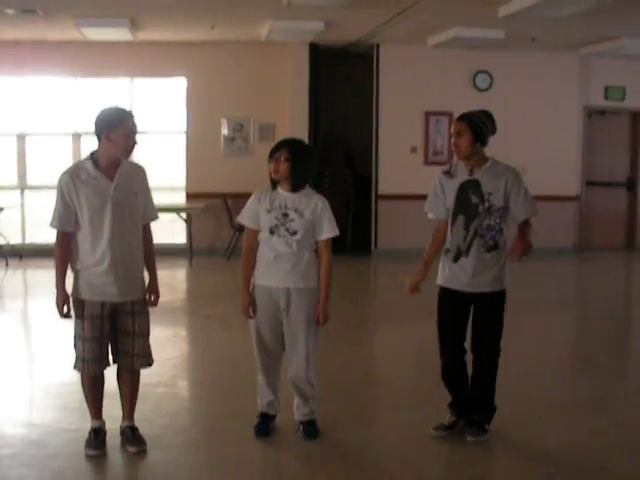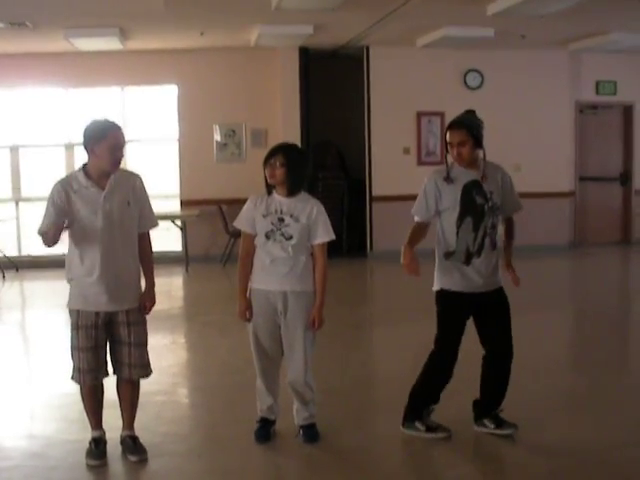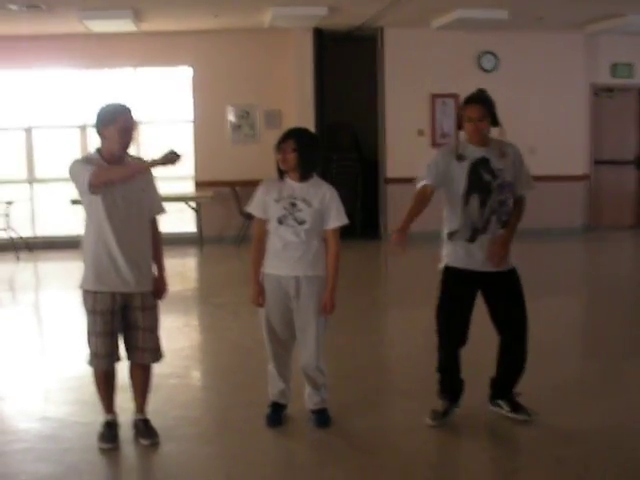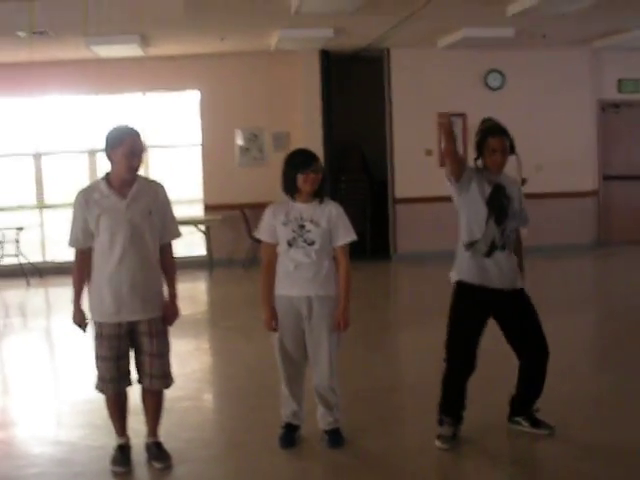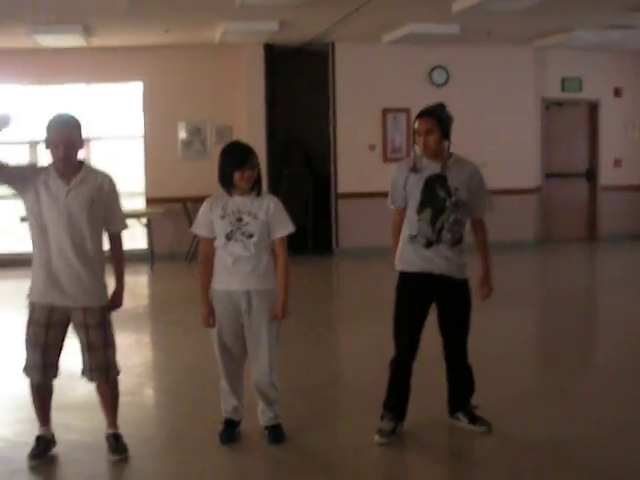
dt=1s
person 1, frame 1
left shoulder: (137, 175)
right shoulder: (73, 179)
left elbow: (144, 230)
right elbow: (64, 237)
left wrist: (152, 277)
right wrist: (61, 287)
left hip: (131, 287)
right hip: (91, 289)
left knee: (131, 360)
right knee: (90, 362)
left ankle: (128, 424)
right ankle: (96, 426)
person 1, frame 2
left shoulder: (132, 183)
right shoulder: (65, 188)
left elbow: (143, 237)
right elbow: (48, 237)
left wrist: (150, 284)
right wrist: (52, 229)
left hip: (128, 296)
right hip: (86, 298)
left knee: (131, 369)
right knee: (89, 373)
left ankle: (129, 433)
right ankle: (97, 436)
person 1, frame 3
left shoulder: (140, 168)
right shoulder: (82, 167)
left elbow: (151, 223)
right elbow: (104, 179)
left wrist: (160, 271)
right wrist: (155, 163)
left hip: (140, 279)
right hip: (101, 280)
left knee: (143, 352)
right knee: (103, 356)
left ankle: (141, 417)
right ankle: (110, 419)
person 1, frame 4
left shoulder: (155, 193)
right shoulder: (87, 199)
left elbow: (165, 250)
right elbow: (82, 255)
left wrist: (172, 297)
right wrist: (76, 303)
left hip: (149, 305)
right hip: (107, 308)
left knee: (155, 377)
right knee: (112, 381)
left ankle: (153, 440)
right ankle: (122, 442)
person 1, frame 5
left shoulder: (101, 183)
right shoulder: (31, 181)
left elbow: (115, 238)
left wrist: (119, 287)
left hip: (90, 294)
right hip: (46, 294)
left knee: (104, 369)
right knee: (38, 370)
left ankle: (113, 431)
right ankle: (45, 433)
person 2, frame 1
left shoulder: (506, 177)
right shoulder: (446, 177)
left elbow: (524, 221)
right elbow: (441, 228)
left wrist: (522, 237)
right wrist: (423, 268)
left hip: (490, 283)
right hip: (451, 281)
left knee: (485, 353)
right knee: (449, 351)
left ankle: (480, 416)
right ankle: (460, 411)
person 2, frame 2
left shoulder: (498, 176)
right shoulder: (439, 180)
left elbow: (508, 219)
right elbow: (422, 223)
left wrist: (509, 257)
right wrist: (409, 249)
left hip: (491, 283)
right hip: (453, 284)
left knee: (501, 350)
right knee: (445, 352)
left ankle: (486, 413)
right ankle: (415, 414)
person 2, frame 3
left shoulder: (510, 154)
right shoulder: (447, 155)
left elbow: (519, 201)
right elbow: (426, 190)
left wrist: (507, 236)
right wrist: (404, 224)
left hip: (499, 263)
right hip: (459, 262)
left knee: (515, 332)
right knee: (450, 334)
left ankle: (501, 395)
right ankle: (449, 396)
person 2, frame 4
left shoulder: (514, 185)
right shoulder: (467, 181)
left elbow: (516, 236)
right elbow: (450, 154)
left wrist: (521, 277)
right wrist: (447, 126)
left hip: (509, 285)
right hip: (472, 284)
left knee: (536, 351)
right knee: (459, 358)
left ankle: (521, 411)
right ankle: (449, 420)
person 2, frame 5
left shoulder: (468, 172)
right shoulder: (407, 171)
left elbow: (477, 222)
right elbow: (399, 218)
left wrist: (485, 269)
right wrist: (397, 259)
left hip: (453, 272)
right hip: (414, 271)
left knee: (456, 344)
right knee: (405, 345)
left ankle: (460, 406)
right ankle: (392, 414)
person 3, frame 1
left shoulder: (316, 204)
right shoulder: (260, 200)
left elbow: (325, 256)
right elbow: (249, 248)
left wrist: (323, 301)
right wrist: (245, 291)
left hip: (301, 290)
right hip: (265, 288)
left knee: (301, 359)
right knee: (266, 355)
left ankle: (306, 414)
right ankle: (267, 410)
person 3, frame 2
left shoulder: (312, 208)
right shoulder: (256, 205)
left elbow: (320, 259)
right elbow: (246, 253)
left wrist: (319, 304)
right wrist: (242, 296)
left hip: (298, 294)
right hip: (262, 292)
left knee: (299, 363)
right knee: (265, 360)
left ankle: (306, 417)
right ankle: (267, 415)
person 3, frame 3
left shoulder: (325, 193)
right shoulder: (268, 189)
left elbow: (332, 244)
right elbow: (259, 238)
left wrist: (330, 289)
right wrist: (255, 281)
left hip: (310, 279)
right hip: (274, 278)
left knee: (311, 348)
right knee: (277, 345)
left ankle: (317, 402)
right ankle: (278, 399)
person 3, frame 4
left shoulder: (331, 211)
right shoulder: (275, 213)
left elbow: (342, 261)
right elbow: (268, 263)
left wrist: (343, 306)
right wrist: (267, 305)
left hip: (322, 298)
right hip: (286, 299)
left knee: (324, 367)
right knee: (290, 366)
left ankle: (330, 422)
right ankle: (291, 421)
person 3, frame 5
left shoulder: (269, 204)
right shoulder: (212, 207)
left elbow: (280, 254)
right elbow: (206, 257)
left wrist: (282, 297)
right wrist: (205, 300)
left hip: (261, 292)
right hip: (224, 293)
left knee: (264, 362)
right knee: (229, 360)
left ankle: (271, 418)
right ankle: (231, 416)
